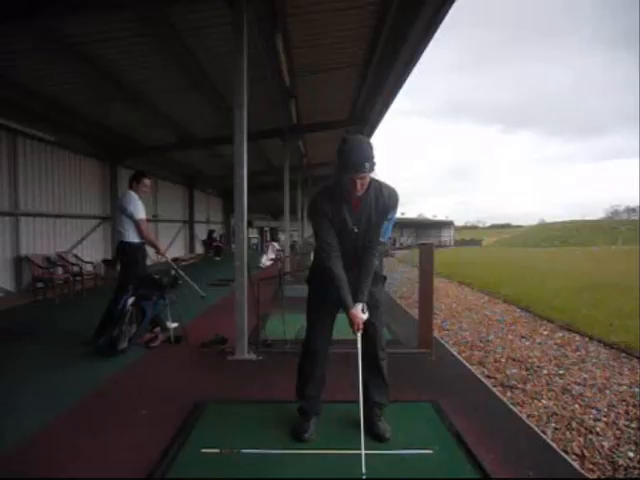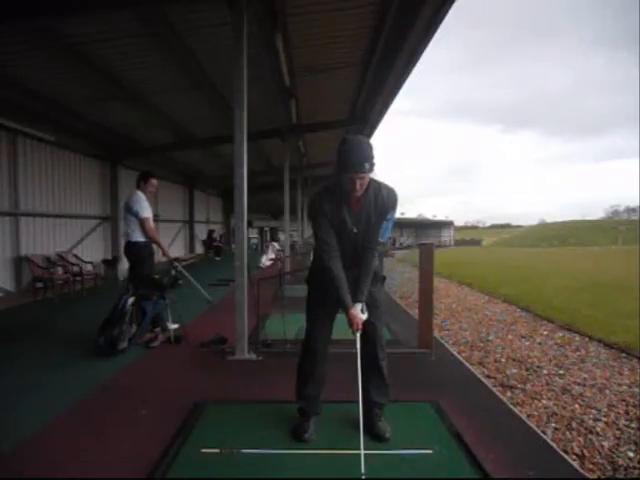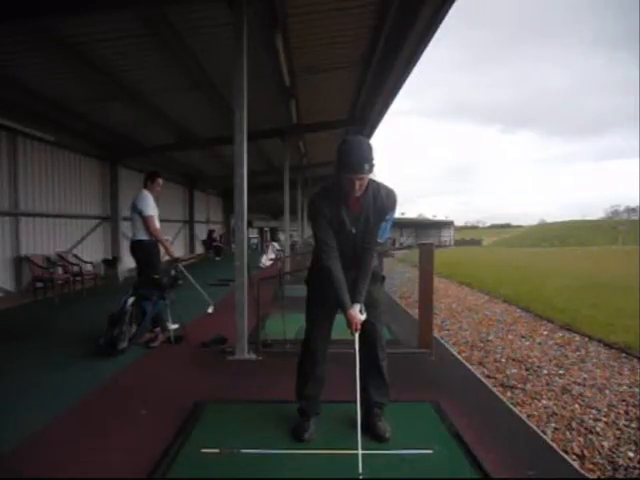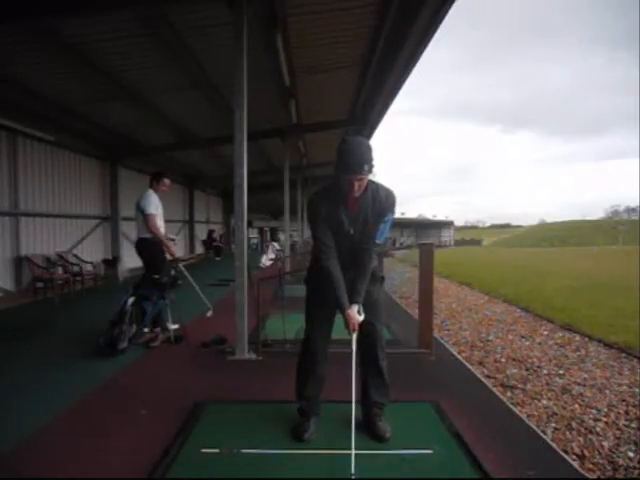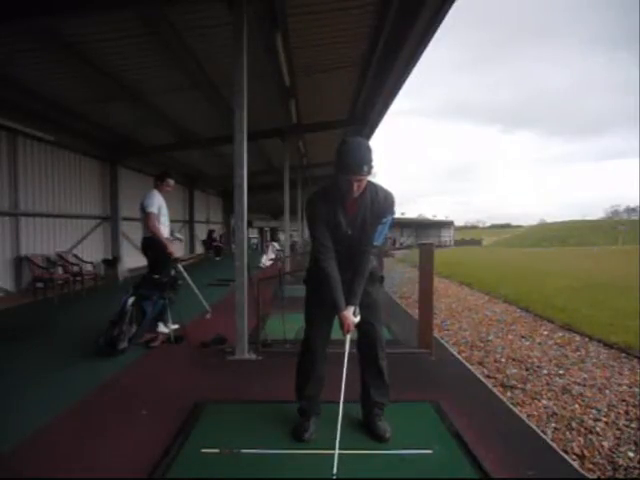
dt=0.7s
person 1, frame 1
left shoulder: (387, 197)
right shoulder: (322, 201)
left elbow: (372, 250)
right elbow: (330, 255)
left wrist: (360, 299)
right wrist: (348, 304)
left hip: (367, 275)
right hip: (327, 276)
left knee: (374, 343)
right knee: (316, 343)
left ankle: (375, 411)
right ankle: (308, 412)
person 1, frame 2
left shoulder: (386, 197)
right shoulder: (322, 201)
left elbow: (371, 250)
right elbow: (329, 255)
left wrist: (360, 299)
right wrist: (347, 305)
left hip: (366, 276)
right hip: (327, 276)
left knee: (374, 342)
right knee: (315, 342)
left ankle: (374, 411)
right ankle: (308, 412)
person 1, frame 3
left shoulder: (385, 198)
right shoulder: (321, 201)
left elbow: (369, 250)
right elbow: (328, 255)
left wrist: (358, 300)
right wrist: (346, 305)
left hip: (366, 275)
right hip: (326, 276)
left knee: (374, 341)
right knee: (315, 342)
left ankle: (374, 411)
right ankle: (308, 412)
person 1, frame 4
left shoulder: (384, 199)
right shoulder: (320, 201)
left elbow: (368, 251)
right elbow: (326, 256)
left wrist: (357, 300)
right wrist: (344, 305)
left hip: (365, 275)
right hip: (325, 276)
left knee: (373, 341)
right knee: (315, 342)
left ankle: (374, 411)
right ankle: (308, 412)
person 1, frame 5
left shoulder: (383, 200)
right shoulder: (318, 202)
left elbow: (366, 253)
right elbow: (325, 256)
left wrist: (353, 302)
right wrist: (340, 307)
left hip: (364, 276)
right hip: (324, 276)
left knee: (373, 341)
right knee: (314, 342)
left ankle: (374, 412)
right ankle: (308, 412)
person 2, frame 1
left shoulder: (124, 199)
right shoulder: (134, 200)
right elbow: (143, 230)
right wrist: (158, 246)
left hip: (126, 246)
right hip: (133, 248)
left knee: (134, 287)
right knee: (125, 290)
person 2, frame 2
left shoulder: (132, 199)
right shoulder: (140, 200)
right elbow: (148, 230)
right wrist: (163, 247)
left hip: (133, 245)
right hip: (140, 247)
left knee: (140, 286)
right knee: (145, 287)
person 2, frame 3
left shoulder: (142, 198)
right shoulder: (146, 198)
right elbow: (151, 227)
left wrist: (162, 242)
right wrist: (166, 246)
left hip: (141, 244)
right hip: (146, 245)
left knee: (147, 286)
right knee: (152, 286)
right ankle: (158, 328)
person 2, frame 4
left shoulder: (152, 198)
right shoulder: (149, 197)
right elbow: (151, 226)
left wrist: (165, 239)
right wrist: (168, 245)
left hip: (151, 243)
right hip: (150, 244)
left knee: (153, 284)
right knee: (158, 284)
left ankle: (157, 326)
right ankle: (158, 327)
person 2, frame 5
left shoulder: (158, 198)
right shoulder: (153, 197)
right elbow: (151, 225)
left wrist: (170, 236)
right wrist: (166, 243)
left hip: (158, 243)
right hip: (156, 243)
right knee: (163, 283)
left ankle: (160, 322)
right ankle: (158, 324)
